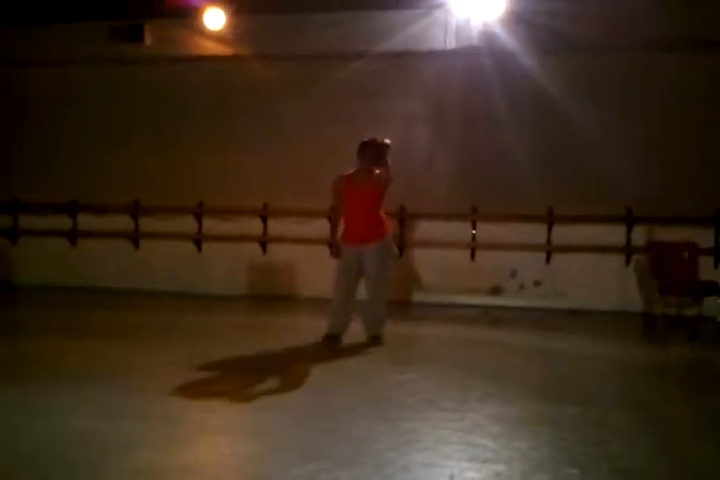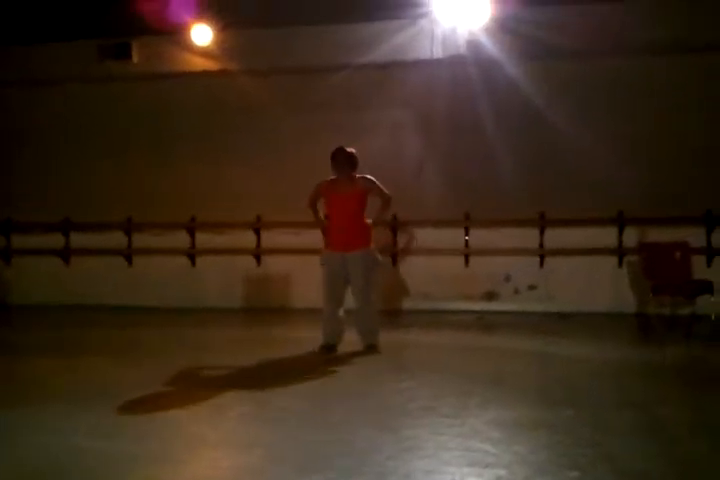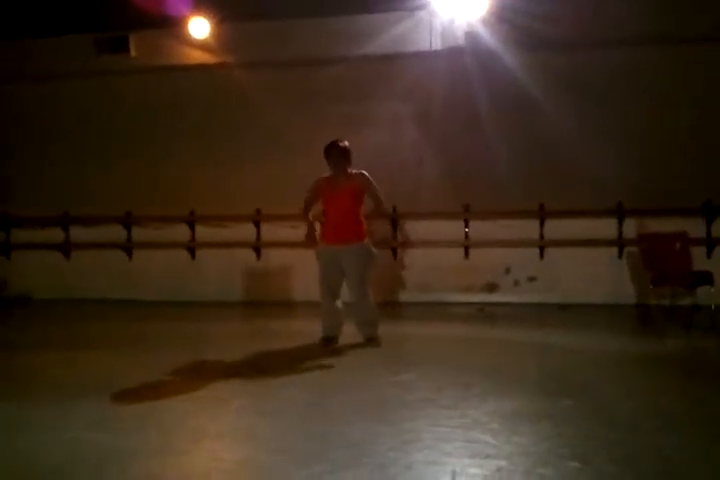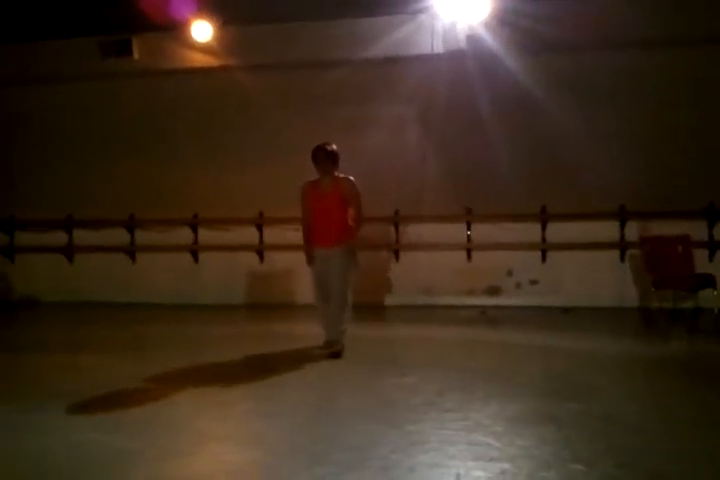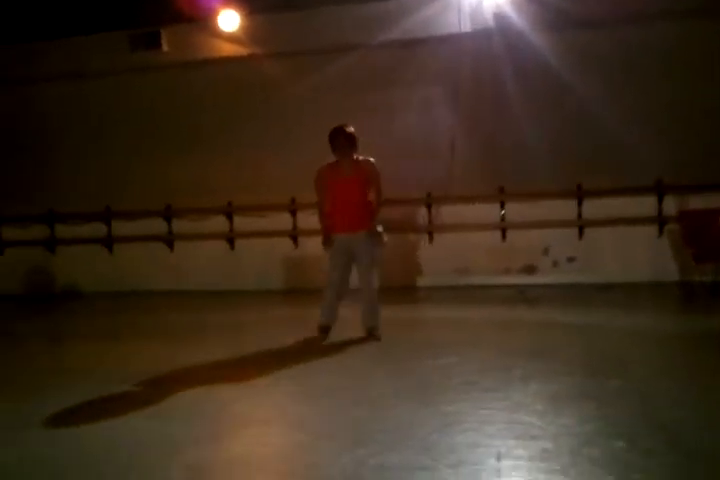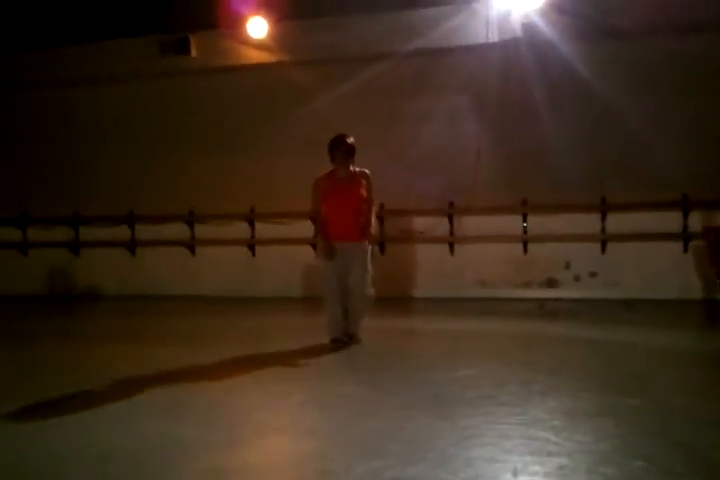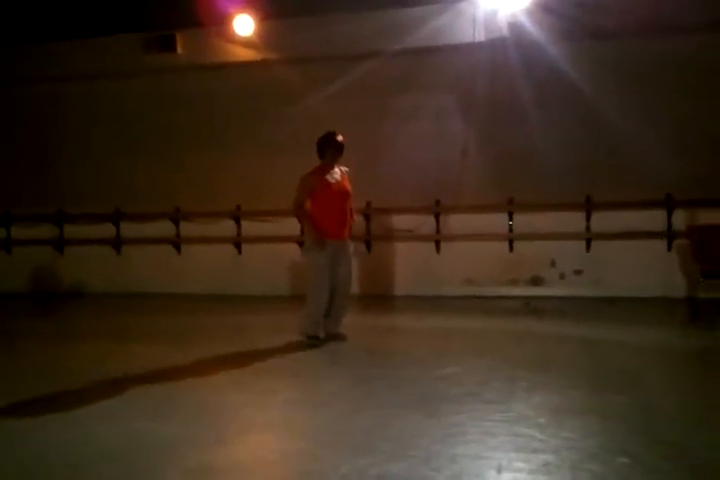
dt=0.7s
person 1, frame 1
left shoulder: (379, 179)
right shoulder: (342, 181)
left elbow: (388, 177)
right elbow: (335, 211)
left wrist: (384, 153)
right wrist: (334, 239)
left hip: (376, 242)
right hip: (349, 243)
left knee: (376, 290)
right knee: (342, 290)
left ankle: (375, 331)
right ankle: (334, 331)
person 1, frame 2
left shoulder: (364, 183)
right shoulder: (324, 186)
left elbow: (386, 199)
right elbow: (312, 203)
left wrist: (373, 221)
right wrist: (322, 223)
left hip: (360, 249)
right hip: (333, 250)
left knee: (364, 297)
right knee: (331, 298)
left ankle: (370, 341)
right ankle: (330, 340)
person 1, frame 3
left shoulder: (360, 178)
right shoulder: (321, 184)
left elbow: (379, 204)
right elbow: (306, 207)
right wrist: (310, 227)
left hip: (355, 244)
right hip: (328, 245)
left knee: (360, 291)
right knee: (328, 291)
left ankle: (370, 333)
right ankle: (330, 333)
person 1, frame 4
left shoulder: (347, 184)
right shoulder: (308, 188)
left elbow: (357, 214)
right elbow: (306, 220)
left wrist: (352, 241)
right wrist: (307, 247)
left hip: (341, 248)
right hip: (318, 249)
left knee: (339, 294)
right knee: (323, 296)
left ankle: (336, 339)
right ankle: (331, 336)
person 1, frame 5
left shoulder: (368, 166)
right shoulder: (324, 173)
left elbow: (377, 196)
right elbow: (321, 204)
left wrist: (374, 221)
right wrist: (325, 231)
left hip: (364, 233)
right hip: (338, 235)
left knee: (369, 282)
right knee: (335, 282)
left ankle: (371, 325)
right ankle: (326, 322)
person 1, frame 6
left shoulder: (363, 177)
right shoulder: (322, 182)
left elbow: (370, 206)
right elbow: (316, 214)
left wrist: (369, 224)
right wrist: (322, 241)
left hip: (359, 243)
right hip: (334, 244)
left knee: (359, 290)
right knee: (334, 291)
left ankle: (352, 330)
right ankle: (337, 333)
person 1, frame 7
left shoulder: (344, 173)
right shoulder: (311, 178)
right elbow: (298, 206)
left wrist: (350, 226)
right wrist: (312, 231)
left hip: (342, 241)
right hip: (321, 241)
left knee: (342, 288)
right knee: (320, 288)
left ankle: (332, 328)
right ankle: (311, 330)
